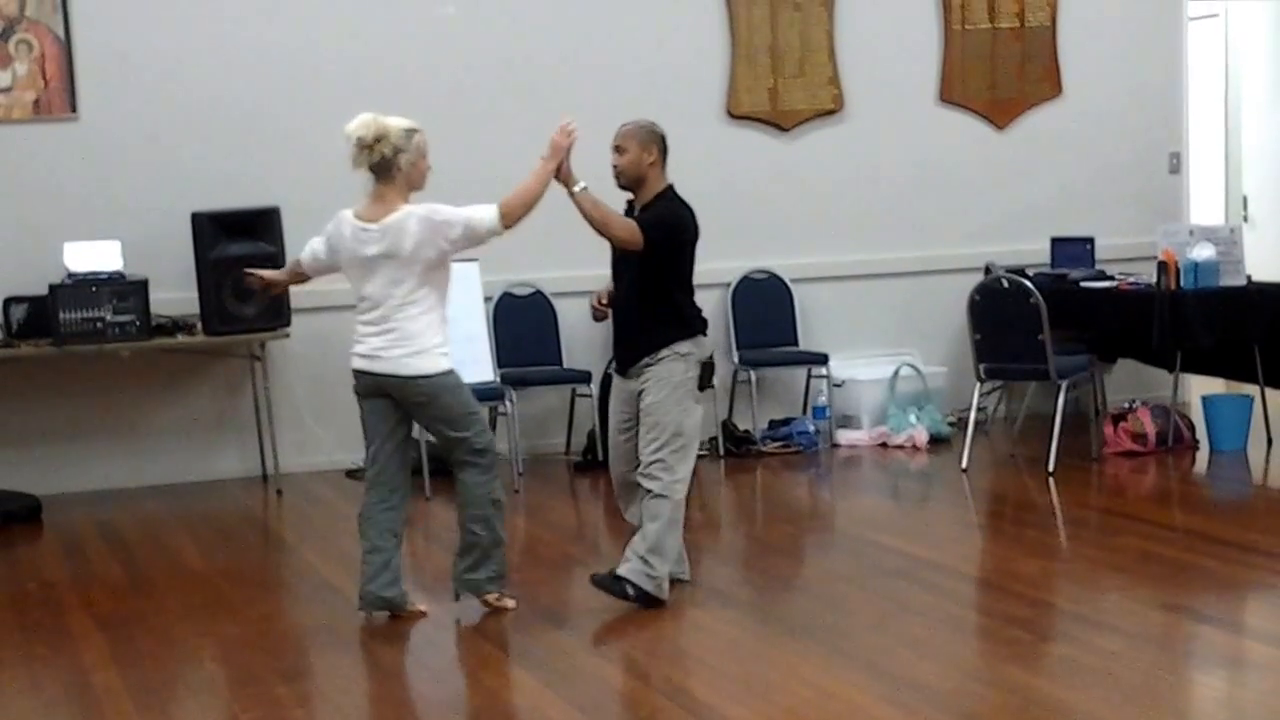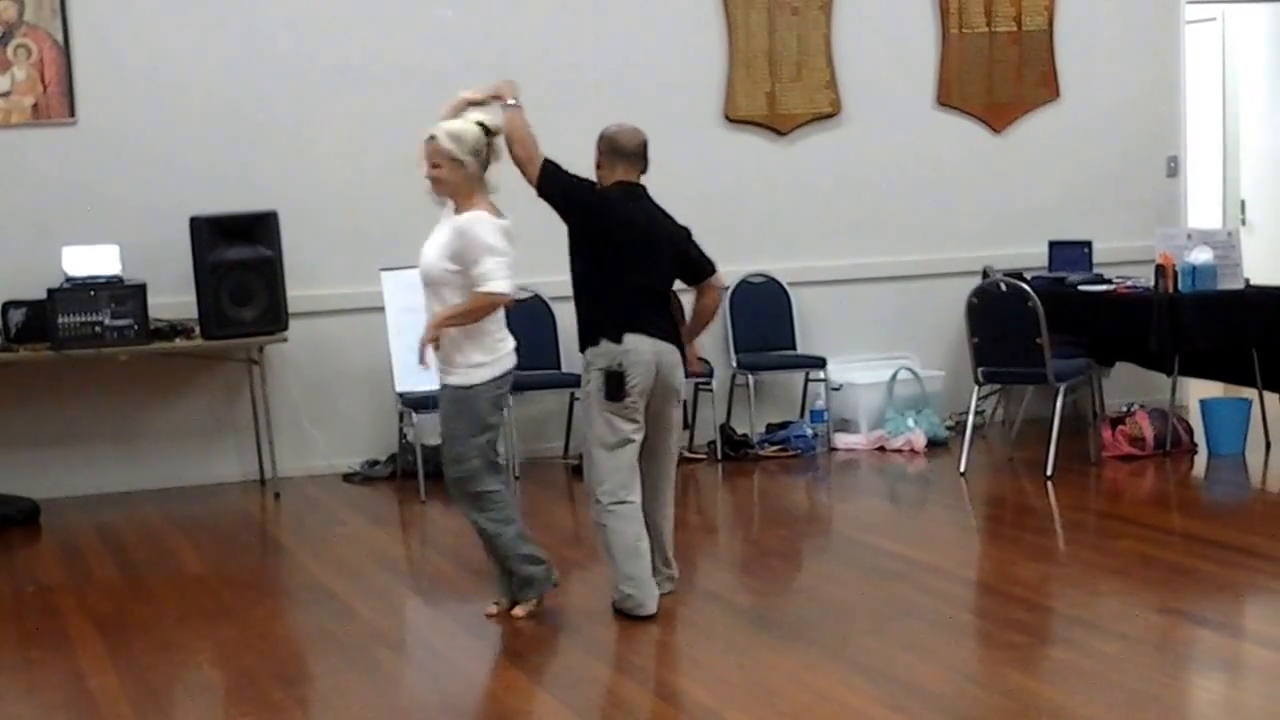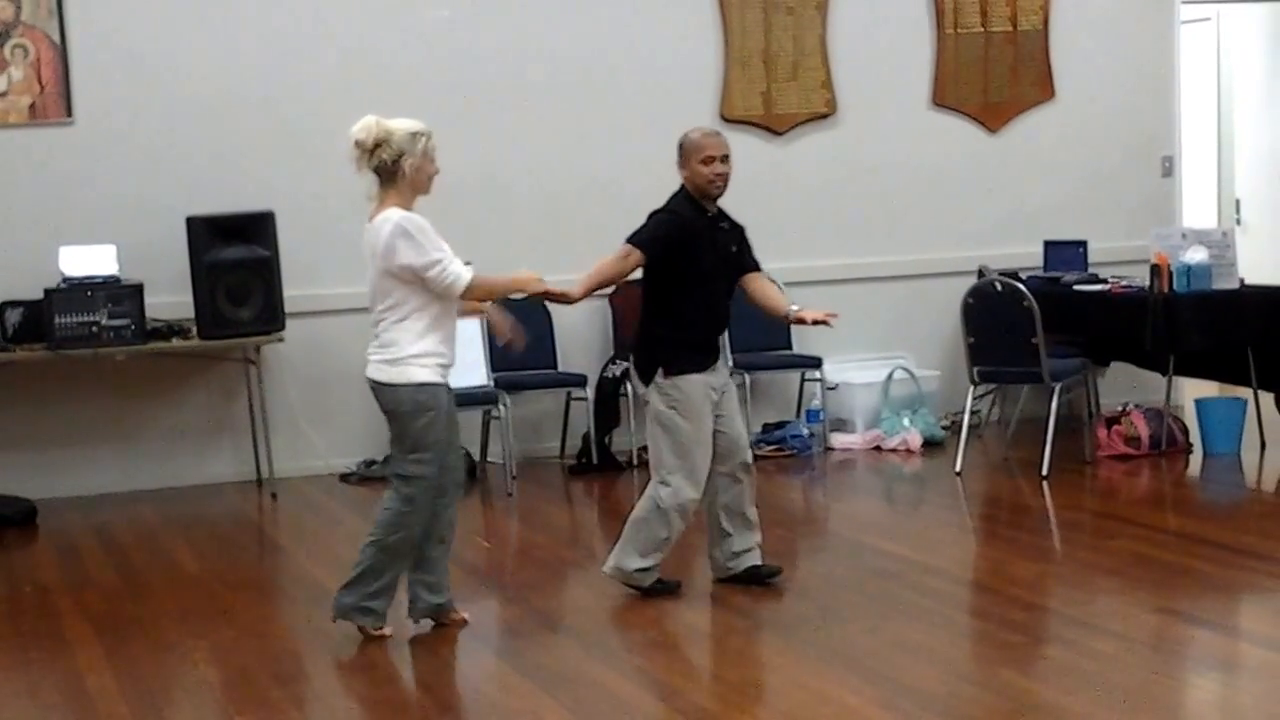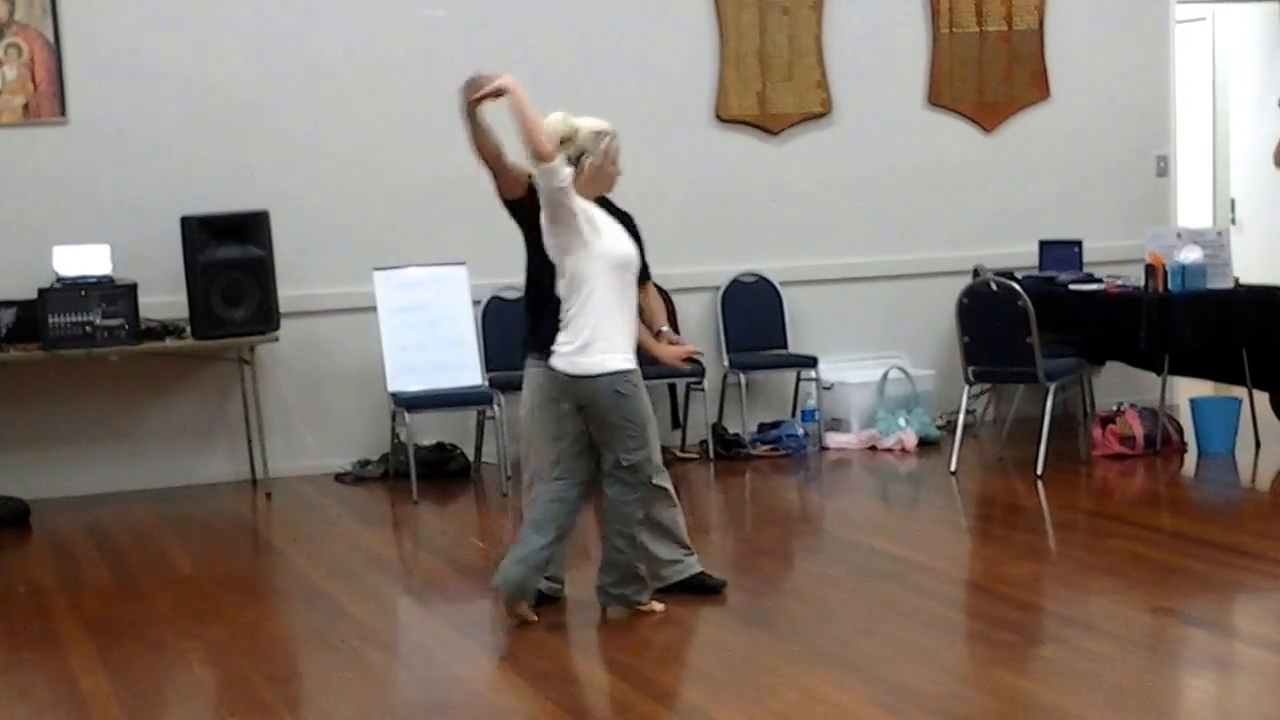
dt=1s
person 1, frame 1
left shoulder: (347, 224)
right shoulder: (426, 223)
left elbow: (302, 267)
right elbow: (506, 215)
left wrist: (275, 277)
right wrist: (549, 163)
left hip: (370, 368)
right hip: (420, 368)
left knee: (385, 474)
right knee: (478, 459)
left ankle: (382, 589)
right ankle: (482, 580)
person 1, frame 2
left shoulder: (475, 226)
right shoulder: (459, 213)
left elbow: (495, 294)
right elbow: (438, 162)
left wrist: (440, 321)
right wrist: (457, 113)
left hip: (474, 370)
right hip: (465, 369)
left knee: (472, 476)
right knee: (476, 474)
left ankle: (530, 577)
right ankle: (521, 581)
person 1, frame 3
left shoulder: (386, 224)
right shoulder: (404, 226)
right elbow: (463, 286)
left wrist: (486, 312)
right wrist: (521, 282)
left hip: (411, 374)
right hip: (411, 378)
left knee: (444, 481)
right knee: (415, 488)
left ankle: (431, 598)
right ankle: (360, 602)
person 1, frame 4
left shoulder: (595, 218)
right shoulder: (566, 214)
right elbow: (546, 156)
right wrist: (513, 96)
left hip: (597, 366)
right hip: (599, 370)
left knee: (570, 476)
right knee: (629, 471)
left ankle: (518, 578)
right ankle: (624, 589)
person 2, frame 1
left shoulder: (673, 215)
right shoulder: (633, 212)
left elbow: (624, 237)
left wrist: (573, 184)
right wrist: (610, 295)
left hip: (670, 358)
right hip: (630, 360)
left knee: (662, 469)
right knee: (626, 470)
left ankle: (646, 575)
right ankle: (663, 561)
person 2, frame 2
left shoulder: (590, 205)
right shoulder: (666, 225)
left elbow: (526, 156)
right elbow: (712, 287)
left wrist: (509, 102)
right wrist: (688, 340)
left hip: (615, 358)
right hip: (664, 354)
left knee: (615, 485)
right knee: (657, 478)
left ankle: (637, 594)
right ankle: (661, 573)
person 2, frame 3
left shoulder: (728, 228)
right shoulder: (674, 220)
left elbow: (752, 280)
right elbow: (628, 257)
left wrist: (793, 312)
right wrist: (579, 291)
left hip: (710, 363)
right hip: (672, 368)
left knee: (733, 462)
right knee: (682, 478)
left ankle: (737, 558)
right ankle: (634, 564)
person 2, frame 4
left shoulder: (617, 221)
right shoulder: (536, 205)
left elbow: (642, 286)
right elbow: (495, 162)
left wrist: (662, 333)
right wrist: (473, 109)
right hip: (550, 365)
left knee: (646, 469)
right knee: (542, 479)
left ankle: (675, 566)
right ankle: (542, 577)
